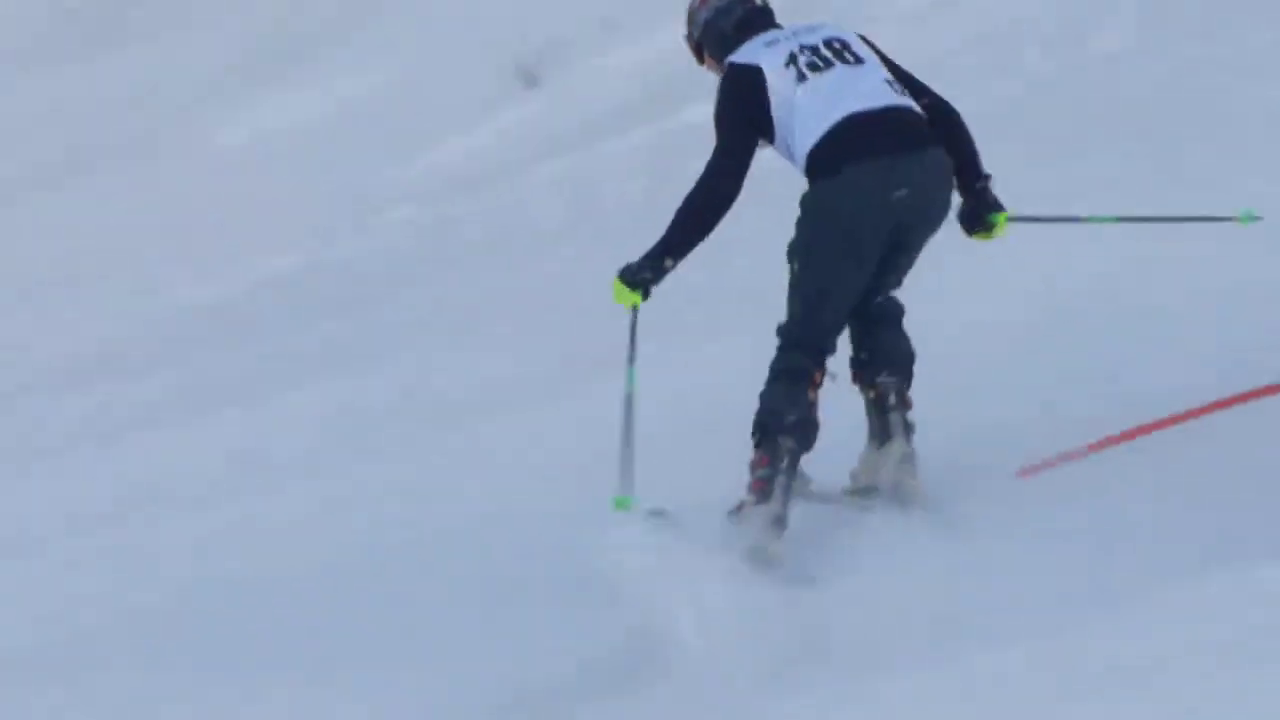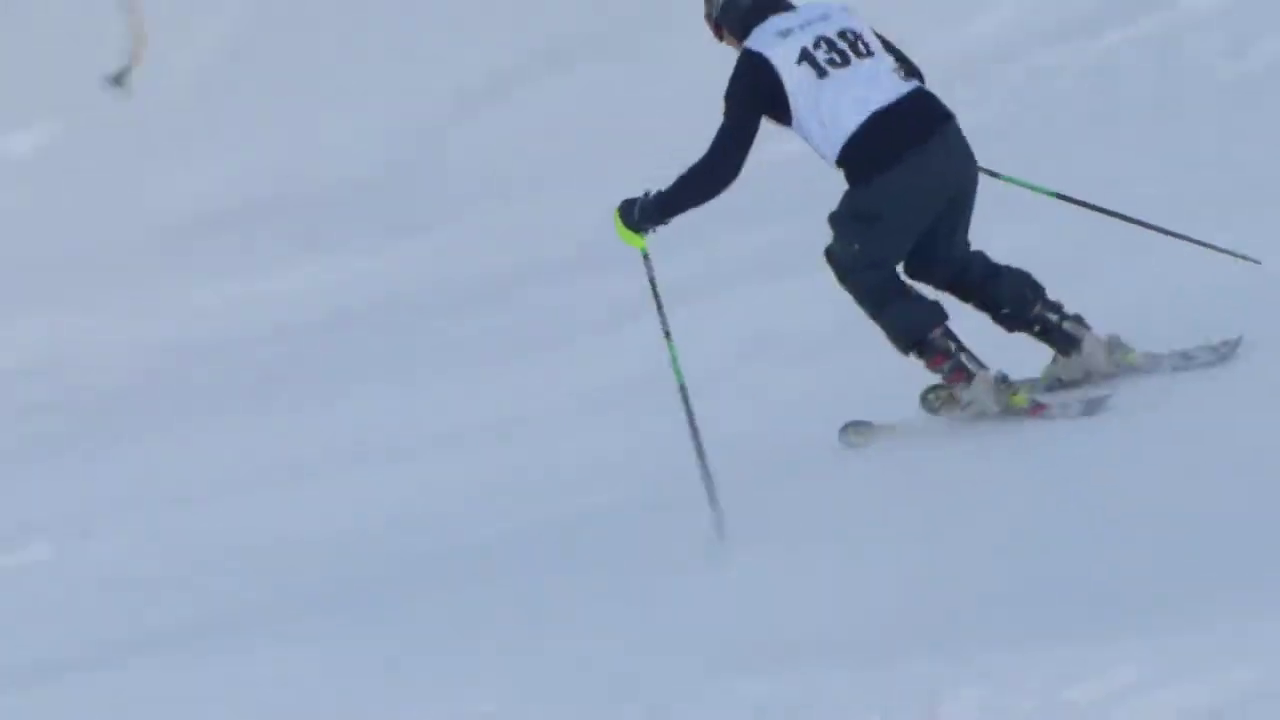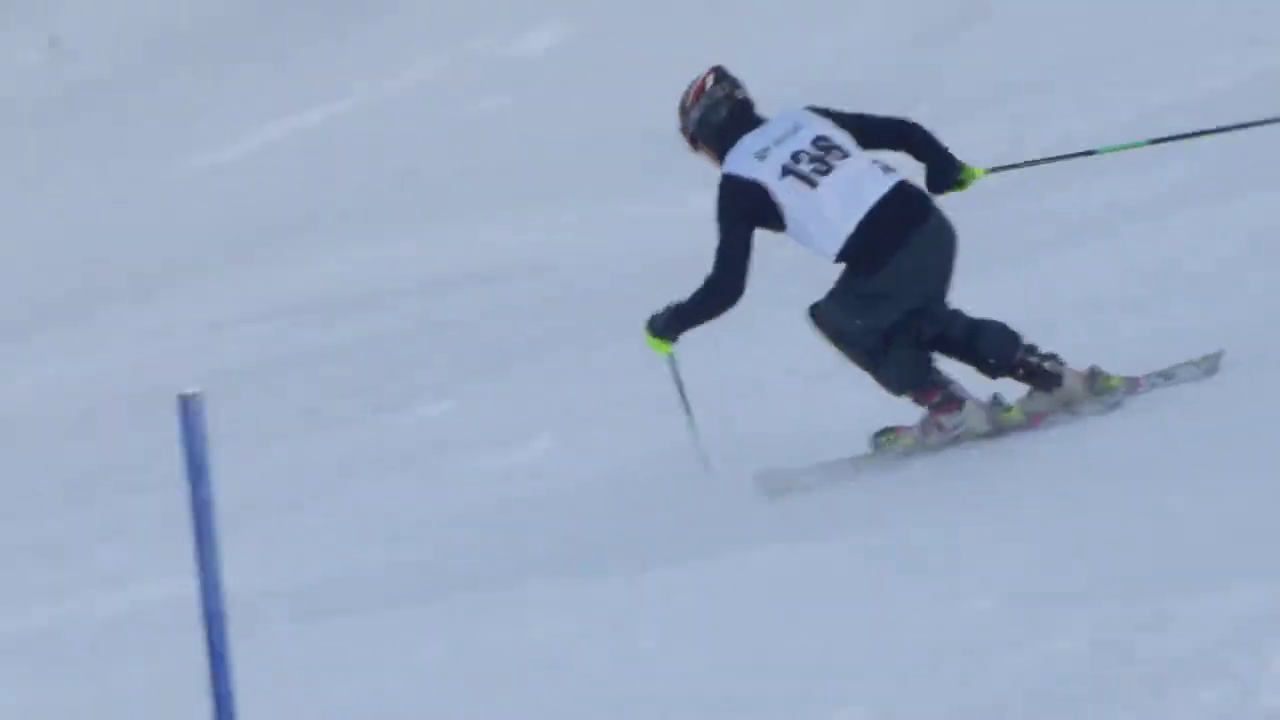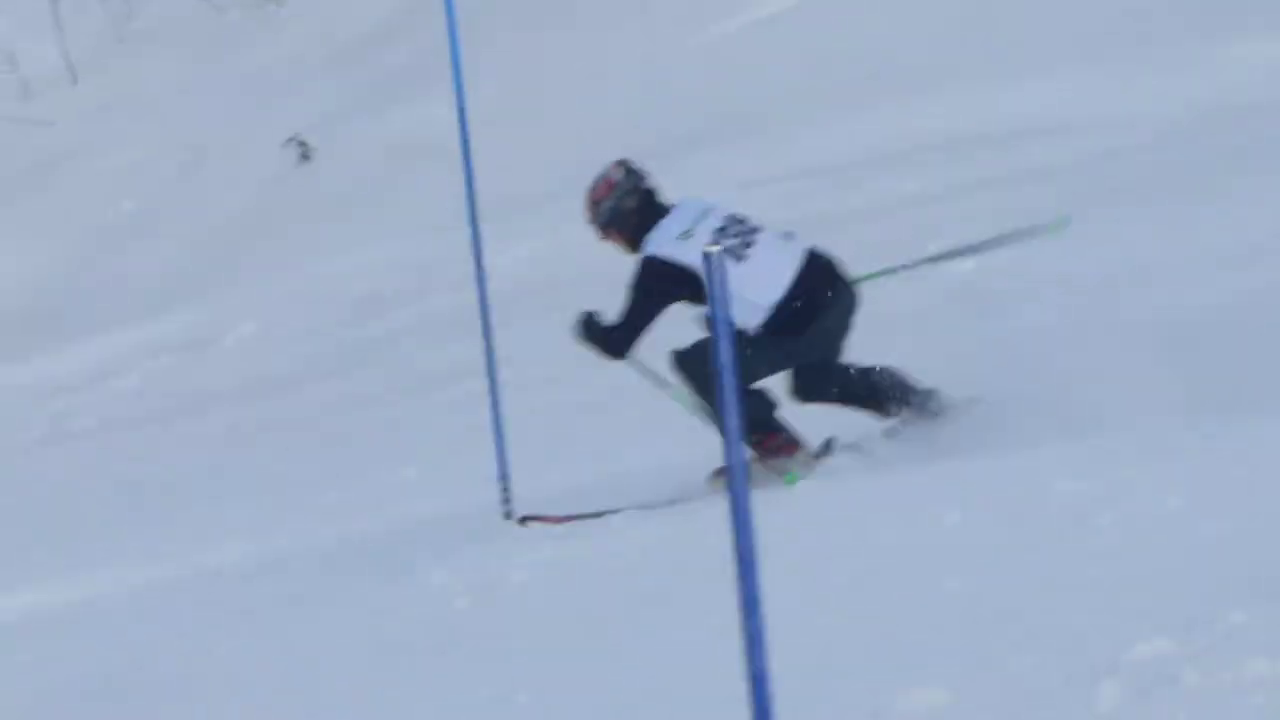
dt=0.3s
person 1, frame 1
left shoulder: (744, 71)
left elbow: (721, 181)
right elbow: (941, 114)
left wrist: (654, 264)
right wrist: (977, 189)
left hip: (850, 188)
right hip: (927, 175)
left knee: (805, 342)
right knee: (869, 305)
left ankle: (768, 489)
right ankle: (889, 451)
person 1, frame 2
left shoulder: (756, 60)
left elbow: (721, 165)
left wrist: (649, 211)
left hip: (888, 184)
right hip: (947, 149)
left knee: (861, 272)
right knee: (940, 262)
left ankle: (976, 385)
right ankle: (1083, 348)
person 1, frame 3
left shoulder: (738, 183)
right shoulder: (808, 119)
left elbow: (727, 285)
right elbow: (907, 130)
left wrist: (672, 322)
right wrist: (944, 166)
left hip: (887, 268)
right hip: (932, 229)
left knee: (839, 322)
right knee: (924, 322)
left ankle: (953, 408)
right ankle: (1058, 379)
person 1, frame 4
left shoulder: (659, 266)
right shoulder: (704, 208)
left elbow: (621, 342)
left wrist: (595, 331)
right hip: (835, 288)
left knee: (698, 366)
right knee: (816, 378)
left ankle: (780, 450)
right ankle: (920, 402)
